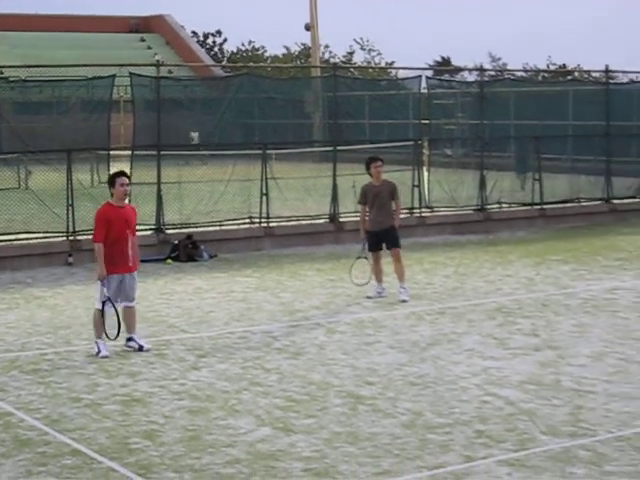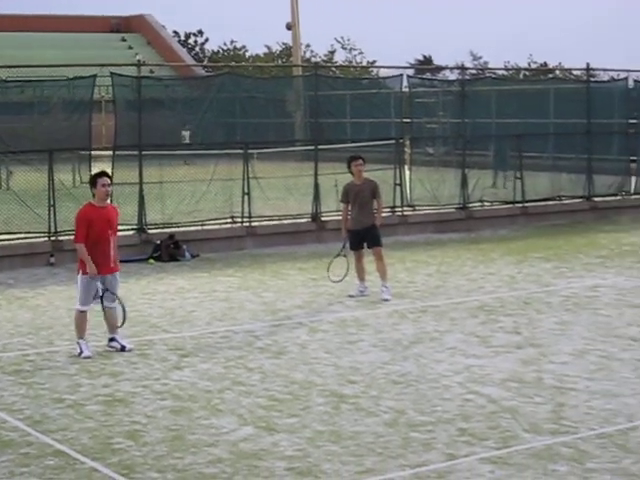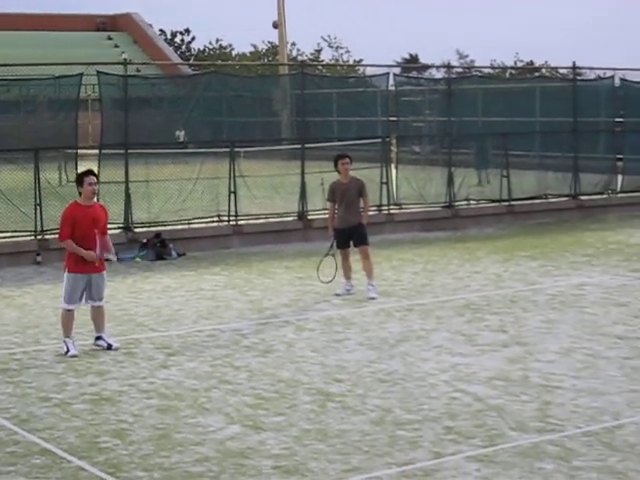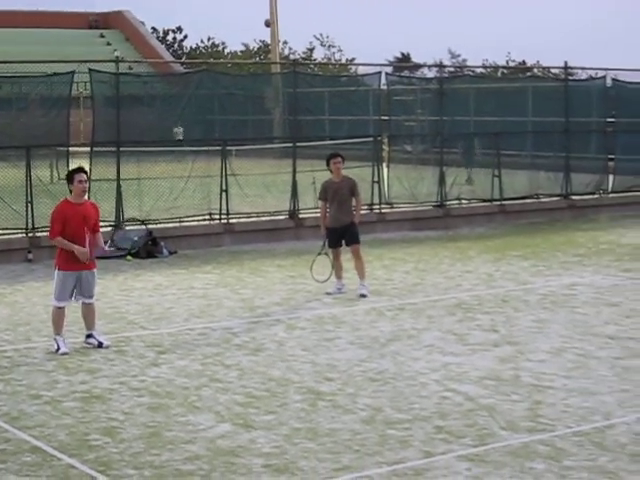
dt=0.3s
person 1, frame 1
left shoulder: (131, 211)
right shoulder: (103, 212)
right elbow: (98, 242)
left wrist: (137, 260)
right wrist: (101, 266)
left hip: (129, 268)
right hip: (109, 269)
left knee: (129, 303)
right knee: (102, 306)
left ankle: (131, 338)
right ankle: (99, 342)
person 1, frame 2
left shoulder: (113, 211)
right shoulder: (85, 213)
right elbow: (79, 243)
left wrist: (116, 261)
right wrist: (89, 264)
left hip: (111, 268)
right hip: (91, 269)
left knee: (111, 304)
right knee: (83, 307)
left ankle: (113, 338)
right ankle: (81, 342)
person 1, frame 3
left shoulder: (102, 210)
right shoulder: (71, 211)
right elbow: (64, 240)
left wrist: (111, 251)
right wrist: (84, 253)
left hip: (98, 266)
right hip: (75, 268)
left knee: (98, 303)
right knee: (69, 305)
left ankle: (100, 337)
right ankle: (68, 341)
person 1, frame 4
left shoulder: (93, 207)
right shoulder: (61, 209)
right elbow: (54, 237)
left wrist: (101, 246)
right wrist: (75, 248)
left hip: (88, 264)
right hip: (66, 265)
left knee: (88, 300)
right knee: (60, 303)
left ankle: (91, 334)
right ankle: (58, 339)
person 2, frame 1
left shoulder: (391, 185)
right shoulder: (366, 189)
left elbow: (397, 204)
right elbow: (363, 210)
left wrist: (397, 220)
right wrist: (362, 229)
left hip: (389, 227)
right hip: (373, 229)
left knee: (396, 256)
right knee: (376, 258)
left ankle: (403, 288)
right ankle: (380, 288)
person 2, frame 2
left shoulder: (372, 184)
right shoulder: (347, 187)
left elbow: (379, 203)
right elbow: (345, 208)
left wrist: (378, 219)
right wrist: (344, 227)
left hip: (370, 225)
right hip: (354, 227)
left knee: (378, 254)
right knee: (358, 257)
left ankle: (385, 287)
right ankle: (362, 287)
person 2, frame 3
left shoulder: (359, 183)
right shoulder: (334, 186)
left elbow: (366, 202)
right elbow: (332, 207)
left wrist: (364, 218)
right wrist: (330, 226)
left hip: (357, 224)
right hip: (341, 226)
left knee: (365, 253)
right knee: (344, 256)
left ankle: (371, 286)
right ankle: (348, 285)
person 2, frame 4
left shoulder: (351, 182)
right shoulder: (326, 185)
left elbow: (358, 201)
right elbow: (324, 206)
left wrist: (357, 217)
right wrist: (322, 225)
left hip: (349, 223)
right hip: (332, 225)
left knee: (356, 253)
right knee: (335, 255)
left ankle: (362, 285)
right ankle: (339, 285)
